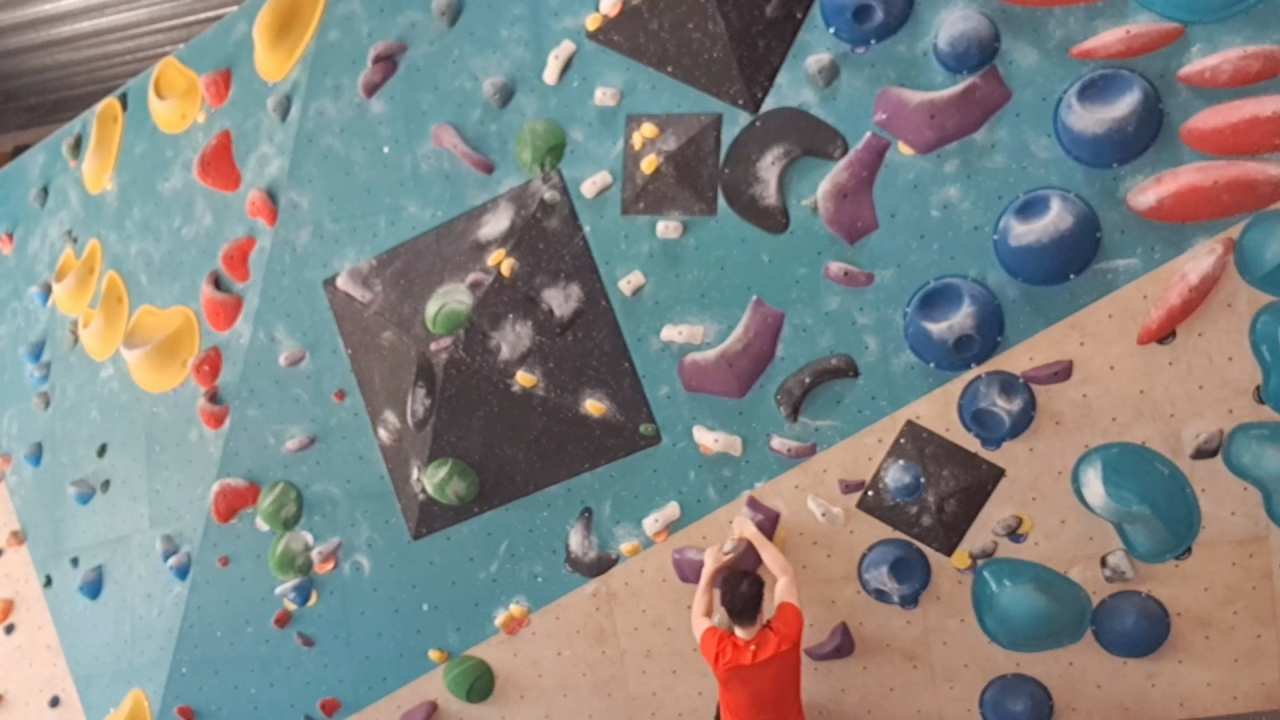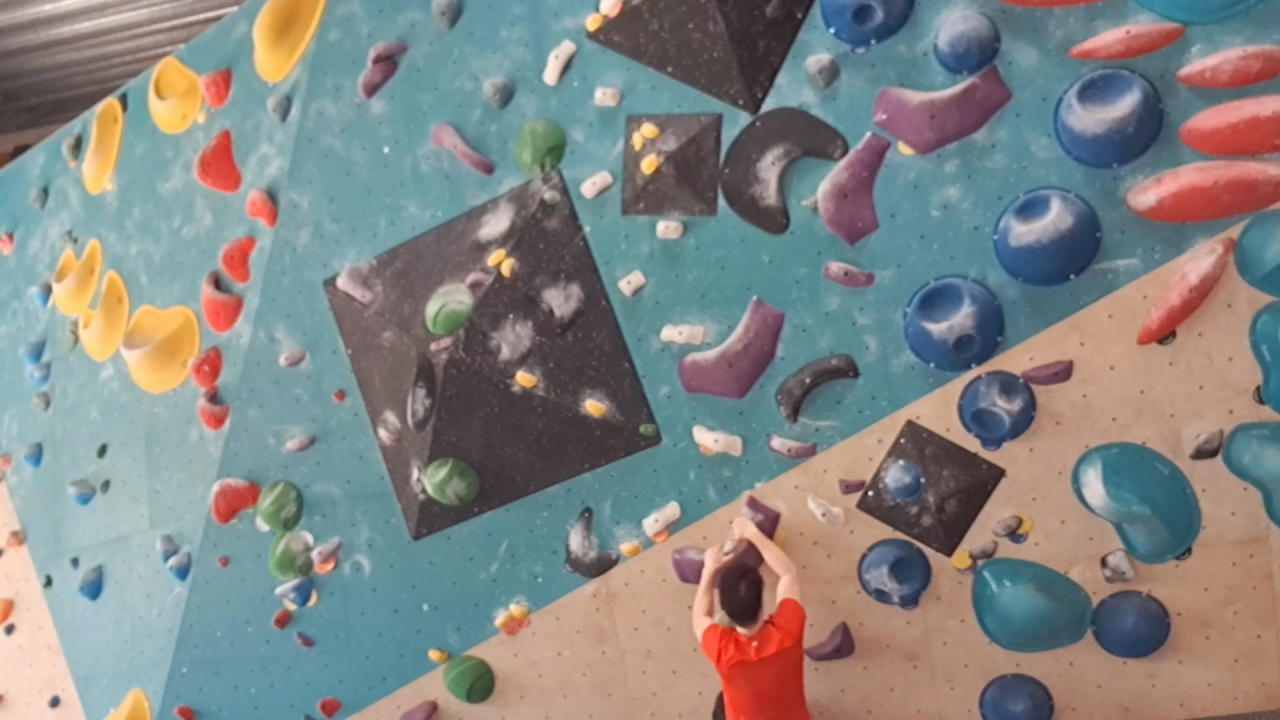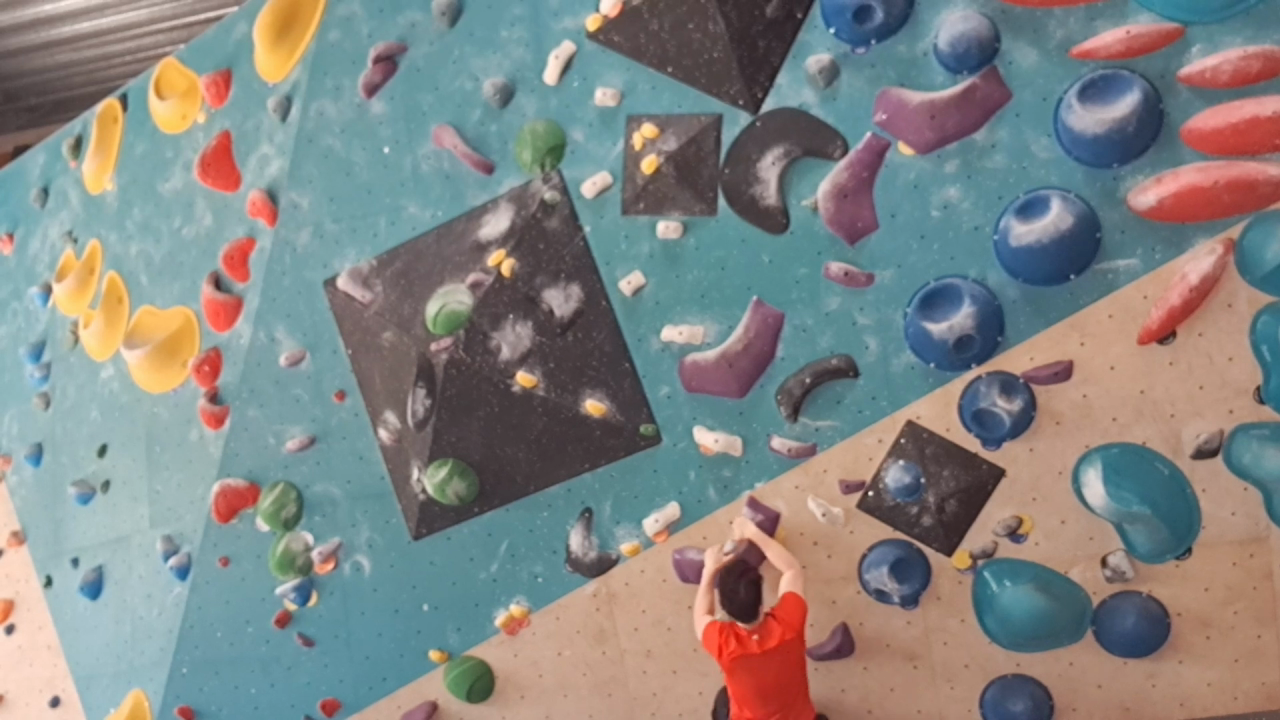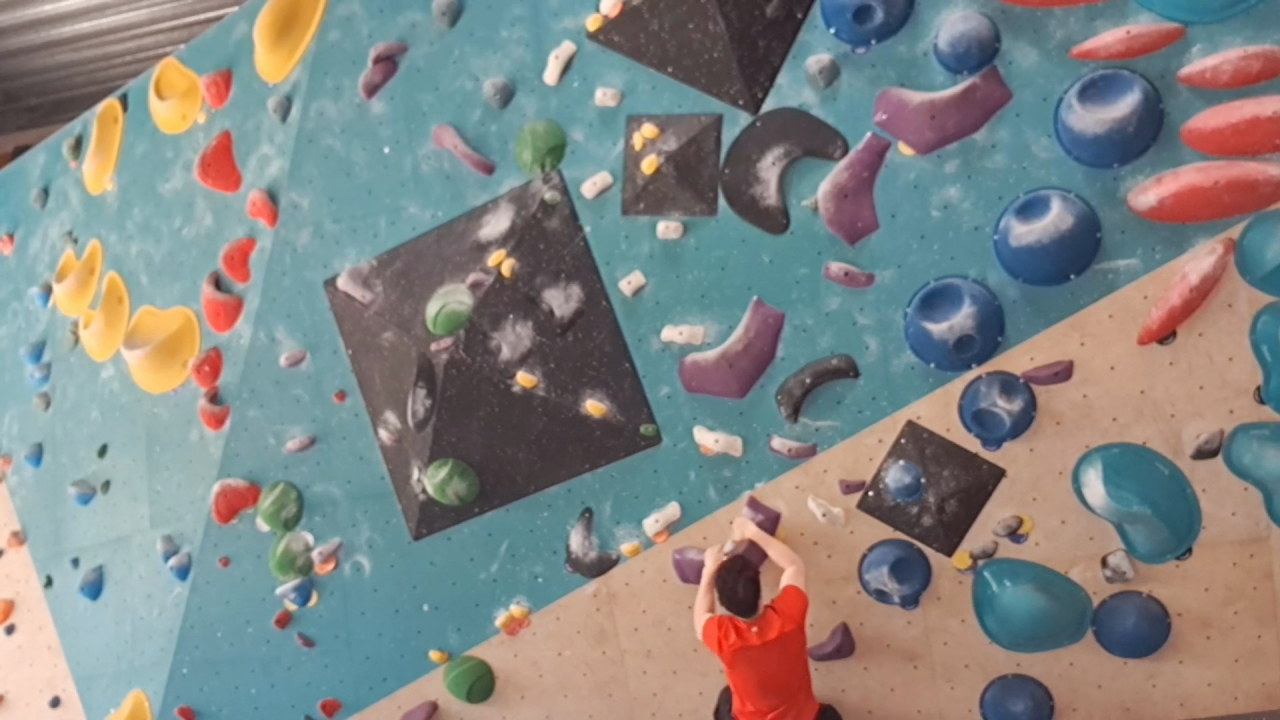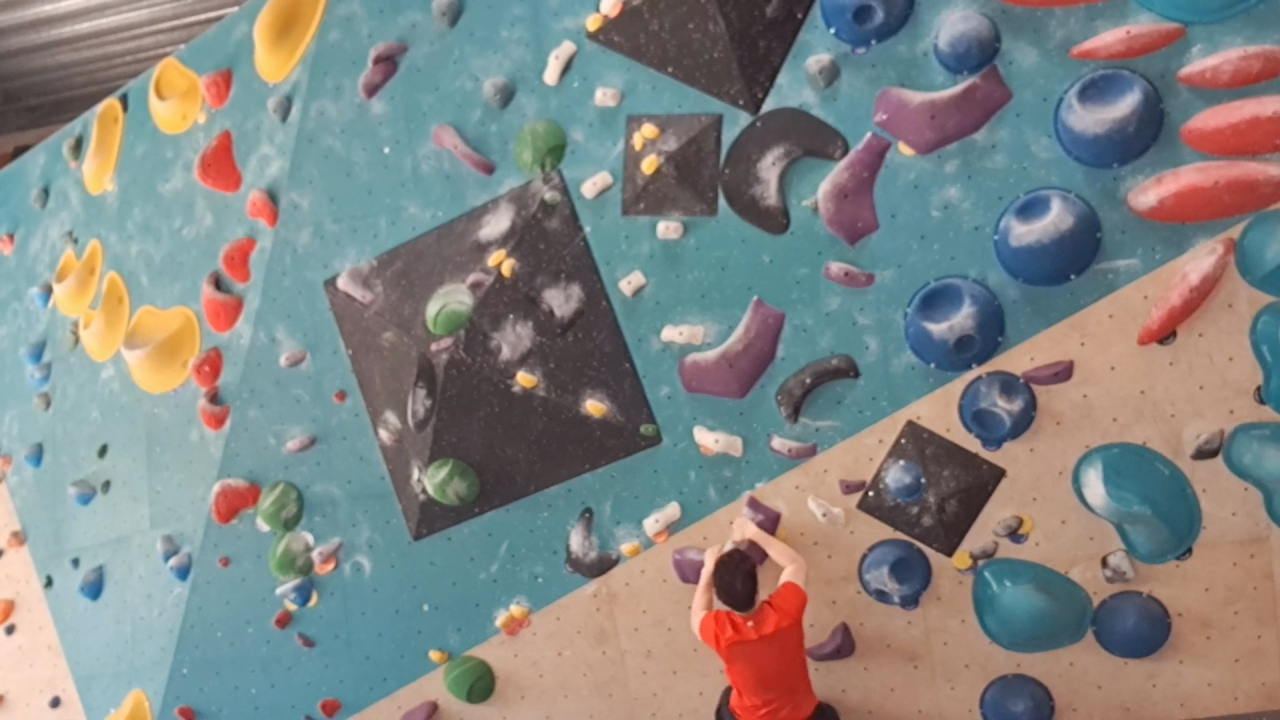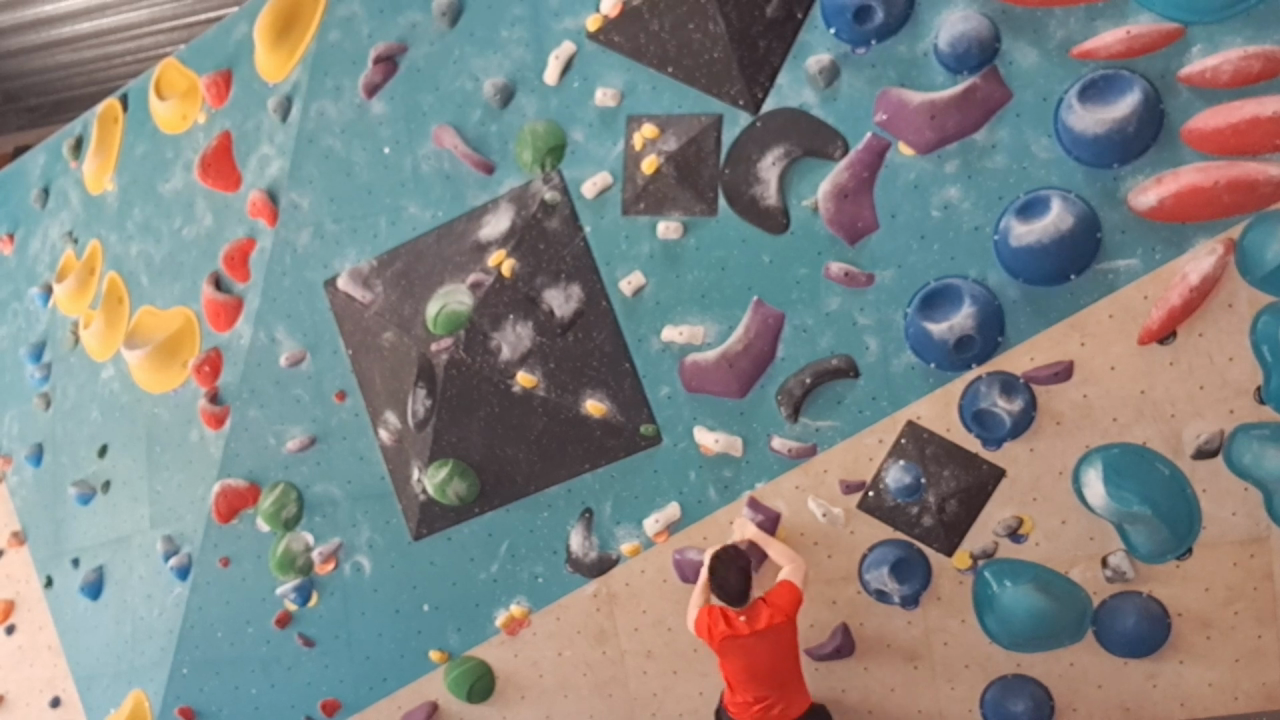
dt=0.1s
person 1, frame 1
left shoulder: (721, 653)
right shoulder: (785, 637)
left elbow: (699, 618)
right elbow: (786, 575)
left wrist: (709, 569)
right wrist: (751, 533)
person 1, frame 2
left shoulder: (723, 649)
right shoulder: (787, 633)
left elbow: (700, 618)
right elbow: (789, 573)
left wrist: (710, 570)
right wrist: (752, 533)
person 1, frame 3
left shoulder: (724, 643)
right shoulder: (788, 624)
left elbow: (701, 618)
right elbow: (792, 568)
left wrist: (710, 571)
right wrist: (752, 533)
person 1, frame 4
left shoulder: (724, 637)
right shoulder: (788, 617)
left elbow: (701, 617)
right elbow: (795, 565)
left wrist: (710, 570)
right wrist: (753, 533)
person 1, frame 5
left shoulder: (721, 630)
right shoulder: (785, 612)
left elbow: (697, 617)
right elbow: (796, 564)
left wrist: (708, 569)
right wrist: (753, 533)
person 1, frame 6
left shoulder: (714, 625)
right shoulder: (779, 609)
left elbow: (693, 616)
right elbow: (795, 564)
left wrist: (707, 569)
right wrist: (752, 533)
